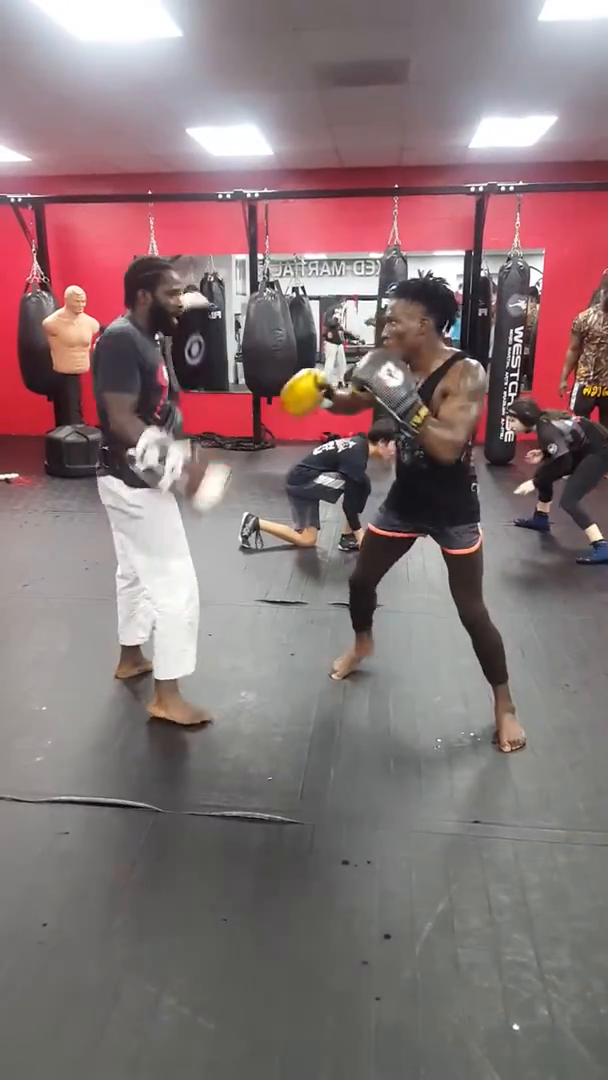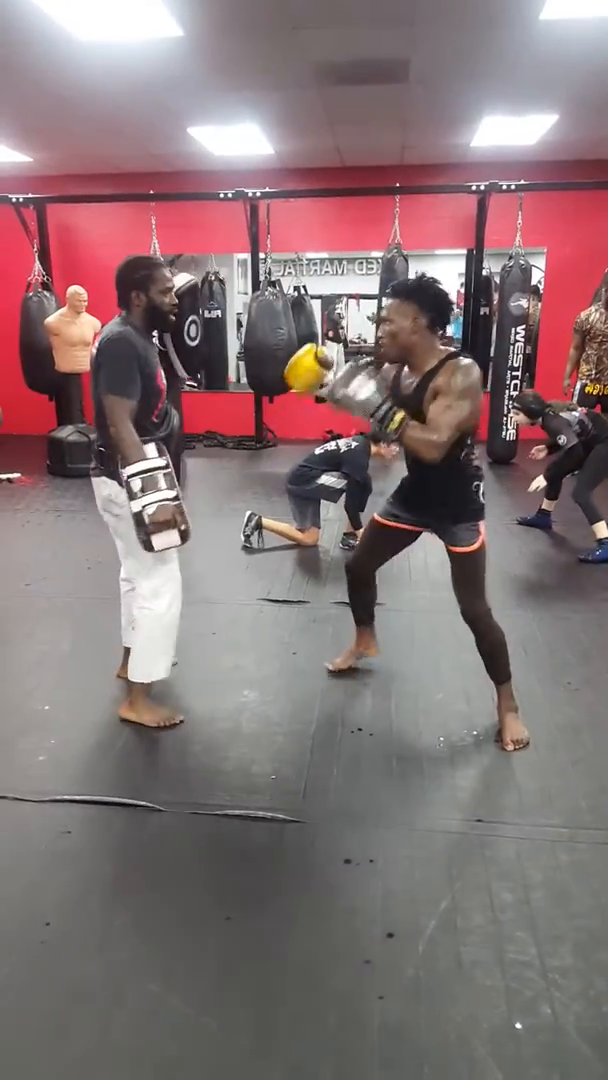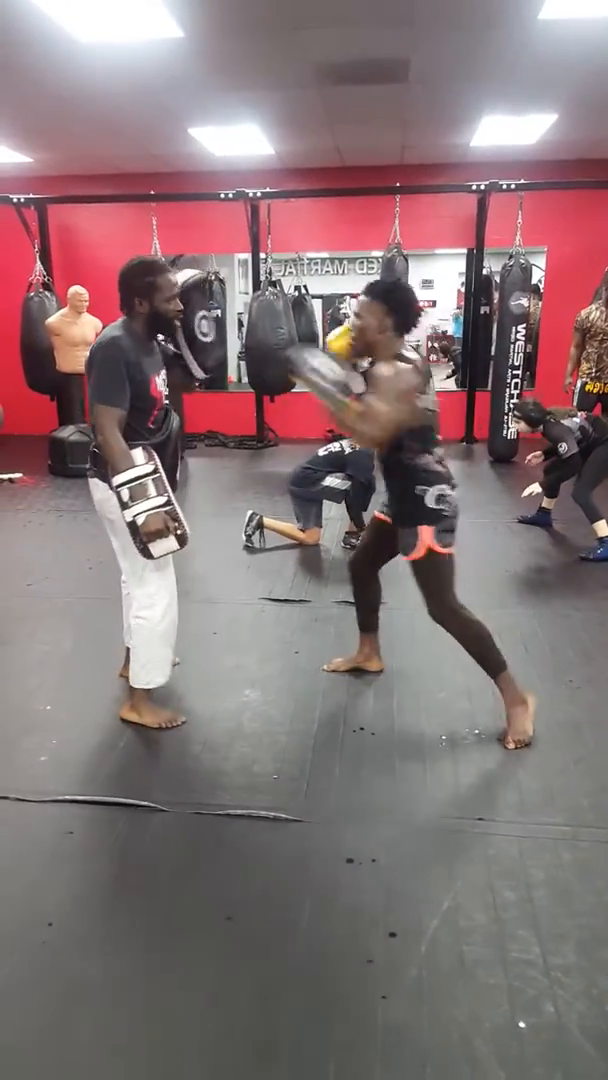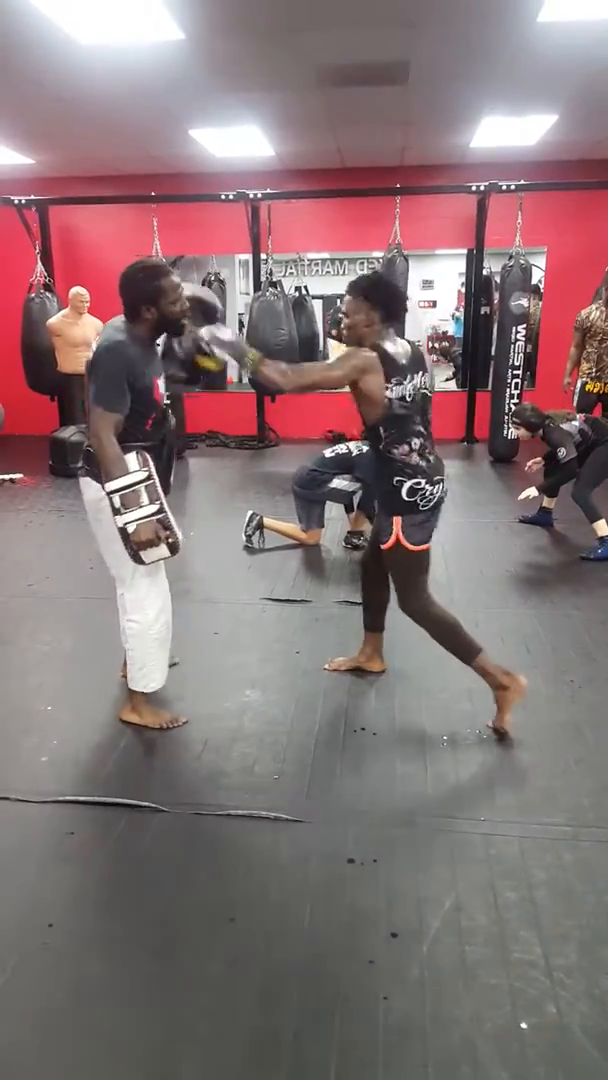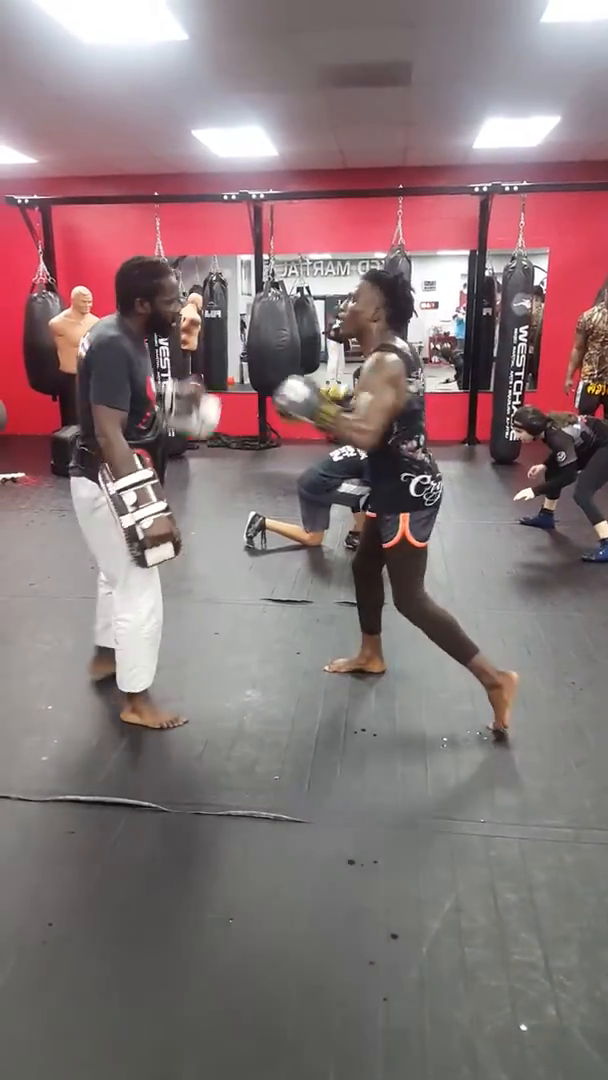
dt=0.2s
person 1, frame 1
left shoulder: (140, 337)
right shoulder: (121, 340)
left elbow: (151, 403)
right elbow: (123, 421)
left hip: (126, 477)
right hip: (135, 480)
left knee: (135, 569)
right knee: (175, 581)
left ankle: (131, 657)
right ankle: (166, 694)
person 1, frame 2
left shoulder: (136, 337)
right shoulder: (121, 343)
left elbow: (154, 401)
right elbow: (120, 427)
left hip: (128, 479)
right hip: (129, 483)
left knee: (138, 574)
right knee: (160, 585)
left ankle: (134, 657)
right ankle: (137, 698)
person 1, frame 3
left shoulder: (144, 340)
right shoulder: (115, 349)
right elbow: (108, 433)
left knee: (139, 577)
right knee: (155, 588)
left ankle: (136, 658)
right ankle: (138, 700)
person 1, frame 4
left shoulder: (143, 338)
right shoulder: (117, 352)
left elbow: (157, 396)
right elbow: (102, 437)
right wrist: (134, 513)
left knee: (134, 580)
right knee: (147, 590)
left ankle: (137, 658)
right ankle: (139, 701)
person 1, frame 5
left shoulder: (120, 333)
right shoulder: (114, 348)
right elbow: (108, 435)
left hip: (113, 481)
right hip: (108, 485)
left knee: (118, 576)
right knee: (139, 591)
left ankle: (106, 655)
right ankle: (135, 700)
person 2, frame 1
left shoulder: (466, 374)
right shoulder: (396, 366)
left elbow: (448, 448)
right elbow: (352, 403)
left wrist: (402, 401)
right wrist: (328, 392)
left hip: (454, 509)
right hip: (404, 499)
left knee: (472, 612)
right knee: (361, 579)
left ankle: (504, 705)
right ankle: (361, 645)
person 2, frame 2
left shoulder: (461, 374)
right shoulder: (397, 369)
left elbow: (432, 446)
left hip: (458, 503)
right hip: (413, 493)
left knee: (474, 609)
right knee: (358, 566)
left ankle: (507, 703)
right ankle: (364, 641)
person 2, frame 3
left shoulder: (397, 374)
right shoulder: (389, 368)
left elbow: (368, 434)
right elbow: (368, 414)
left hip: (425, 500)
right hip: (407, 494)
left knee: (443, 608)
right knee: (362, 564)
left ankle: (514, 697)
right ankle: (369, 652)
person 2, frame 4
left shoulder: (363, 361)
right shoulder: (412, 352)
left elbow: (287, 380)
left wrist: (237, 349)
left hip: (405, 489)
right hip: (419, 480)
left knee: (414, 600)
right knee: (372, 564)
left ankle: (501, 680)
right ankle: (371, 653)
person 2, frame 5
left shoulder: (384, 364)
right shoulder: (396, 353)
left elbow: (363, 433)
left wrist: (312, 407)
right wrist: (327, 403)
left hip: (405, 490)
right hip: (402, 483)
left knee: (410, 598)
right knee: (365, 566)
left ankle: (494, 679)
right ankle: (370, 654)
